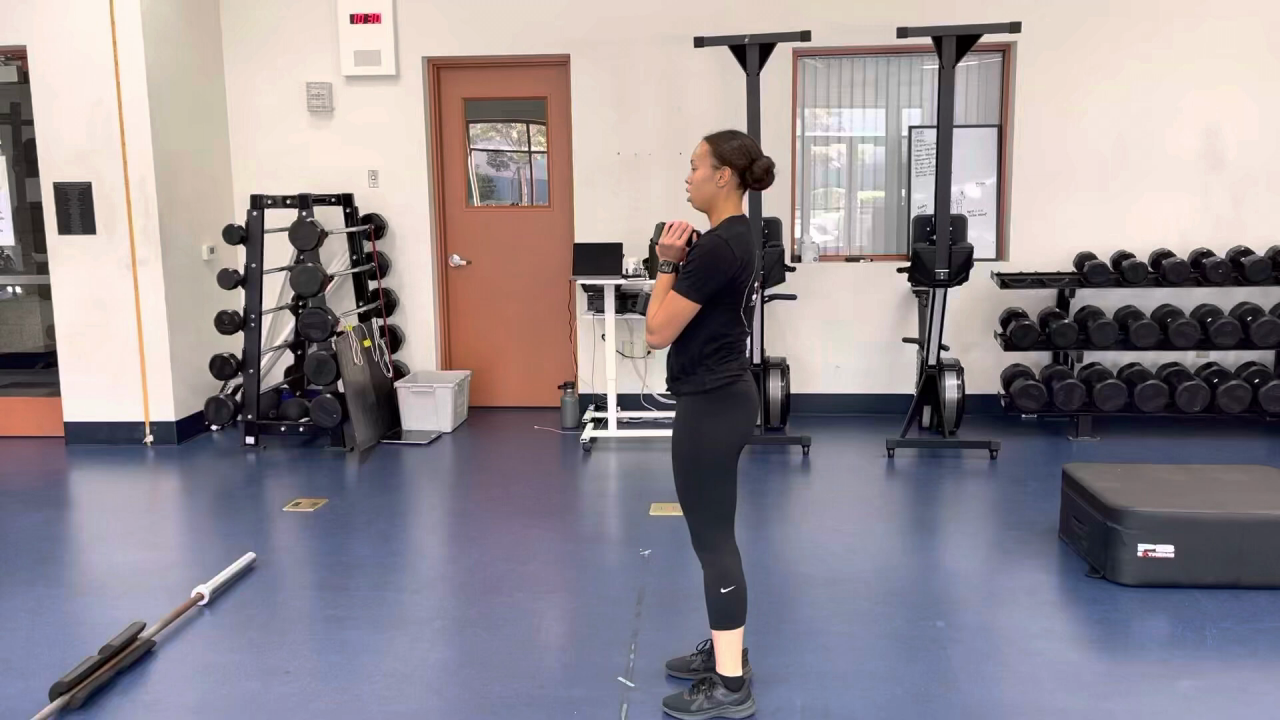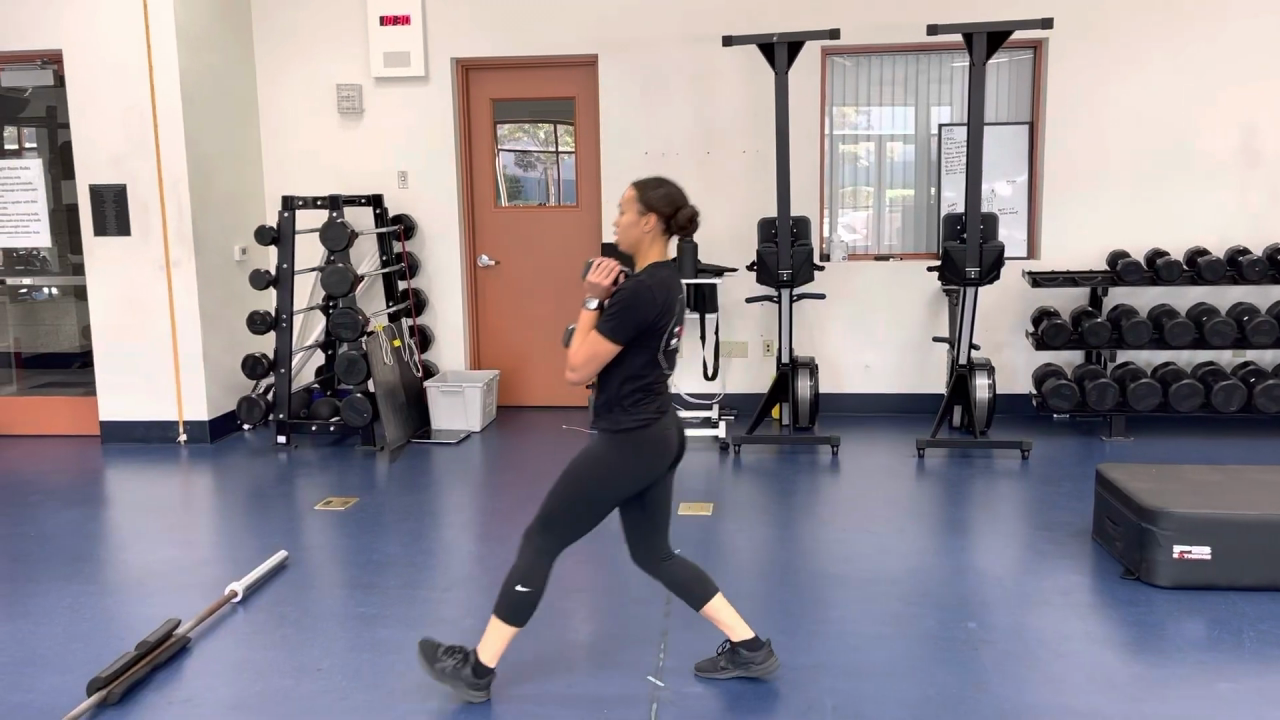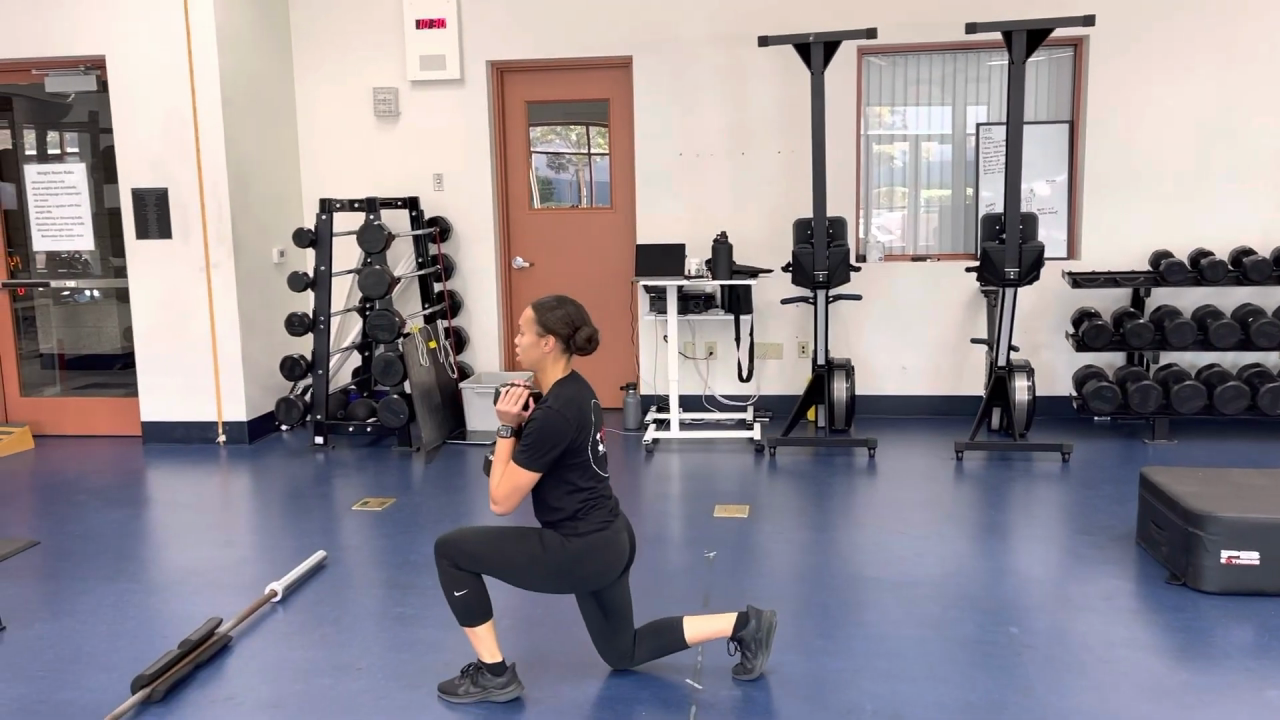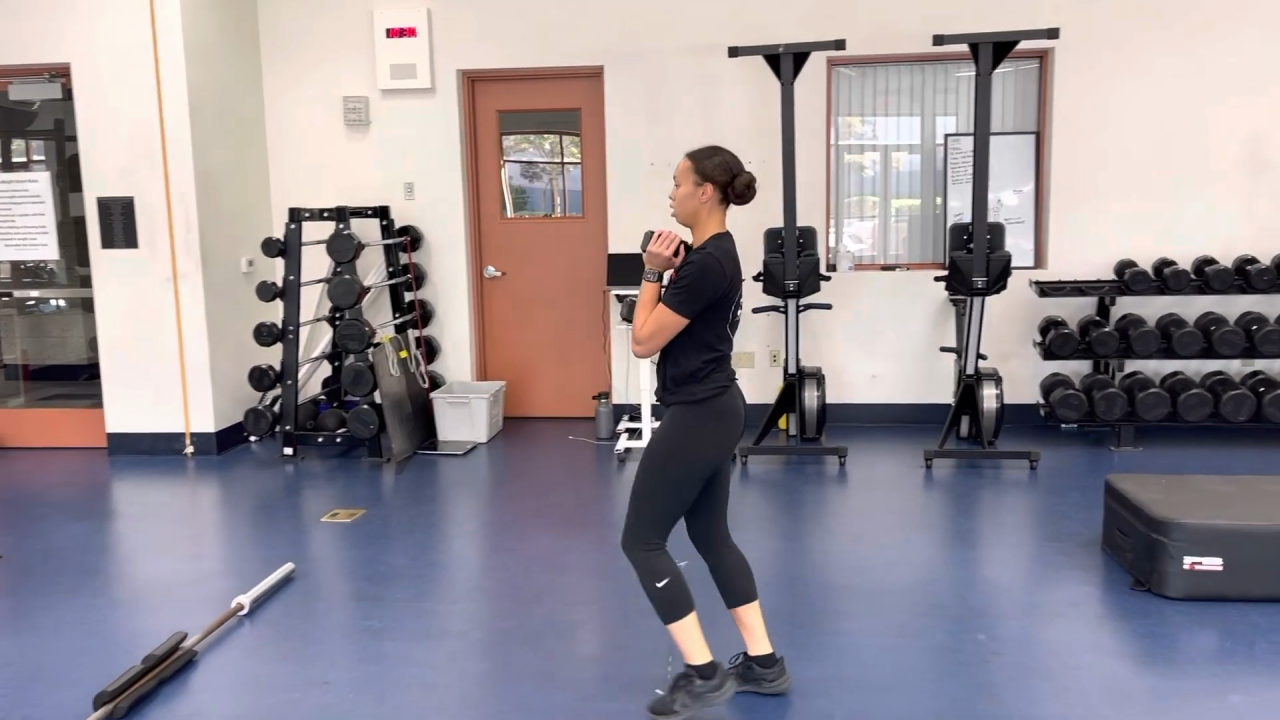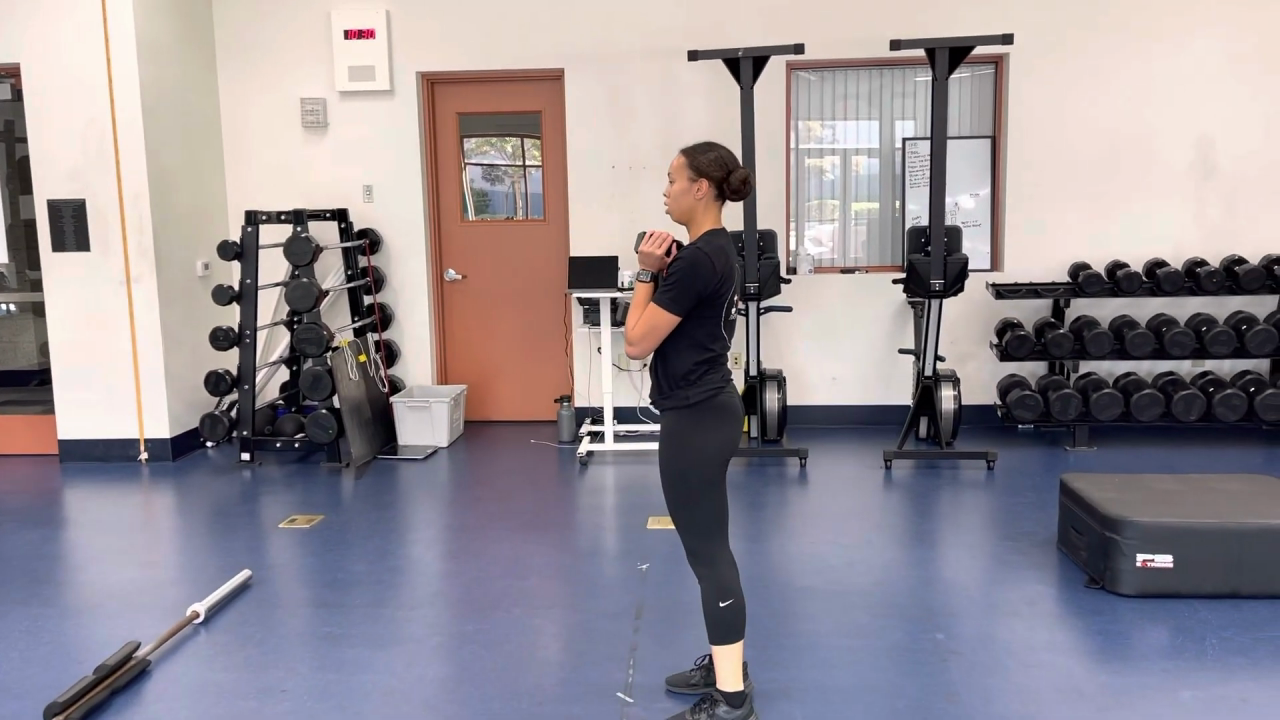
dt=1s
person 1, frame 1
left shoulder: (718, 246)
right shoulder: (735, 237)
left elbow: (658, 331)
left wrist: (667, 264)
right wrist: (681, 262)
left hip: (711, 405)
right hip: (726, 396)
left knee: (711, 538)
right knee: (713, 529)
right ankle: (724, 654)
person 1, frame 2
left shoulder: (640, 291)
right shoulder: (662, 281)
left elbow: (576, 369)
left wrist: (593, 302)
right wrist: (606, 299)
left hip: (628, 442)
right hip: (658, 436)
left knee: (541, 542)
right knee: (652, 553)
left ankle: (478, 668)
right ankle: (748, 645)
person 1, frame 3
left shoulder: (555, 413)
right shoulder: (573, 391)
left elbow: (502, 501)
left wrist: (507, 429)
right wrist: (521, 425)
left hip: (581, 549)
right hip: (607, 541)
left knee: (451, 550)
right knee: (622, 652)
left ankle: (493, 673)
right ankle: (746, 625)
person 1, frame 4
left shoulder: (707, 262)
right shoulder: (714, 252)
left elbow: (644, 341)
right elbow: (672, 324)
left wrist: (652, 272)
right wrist: (669, 272)
left hip: (696, 415)
right hip: (715, 409)
left knee: (642, 540)
right knee: (710, 535)
left ankle: (704, 672)
right ankle: (763, 662)
person 1, frame 5
left shoulder: (698, 259)
right shoulder: (716, 250)
left elbow: (638, 342)
left wrist: (647, 273)
right wrist: (663, 272)
left hip: (696, 419)
right hip: (711, 409)
left knee: (706, 553)
right knee: (710, 543)
right ankle: (727, 667)
